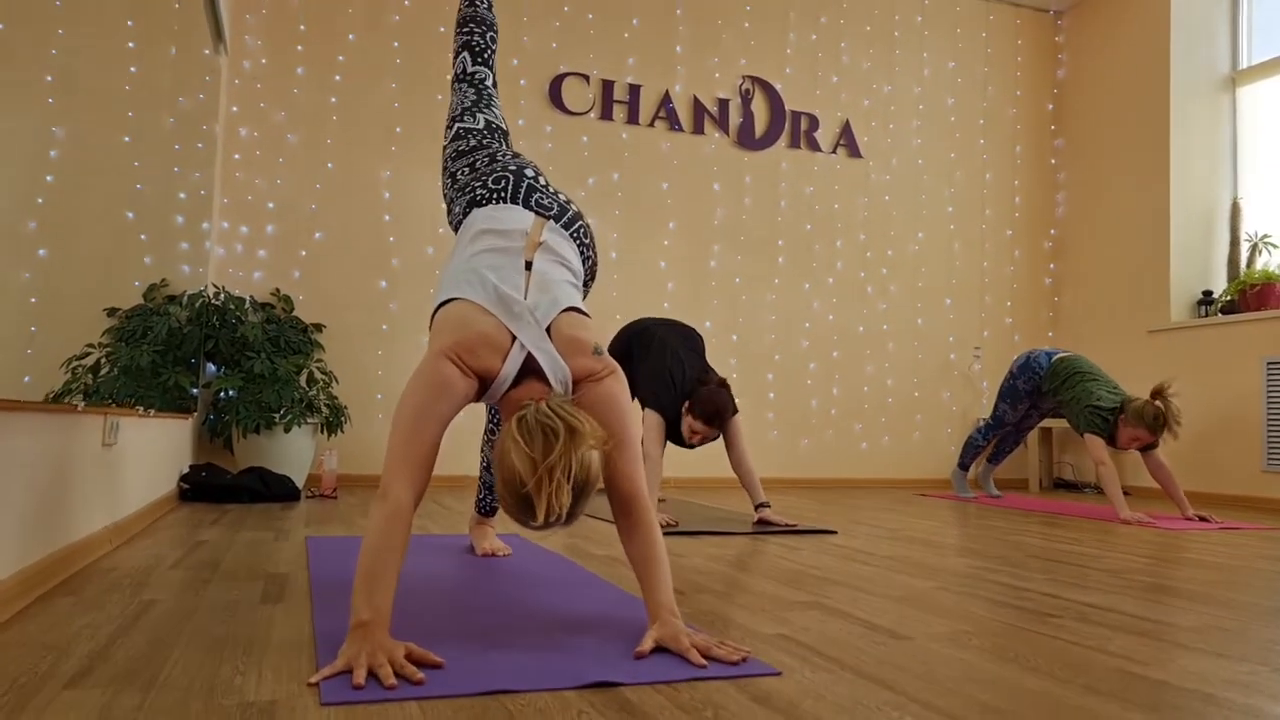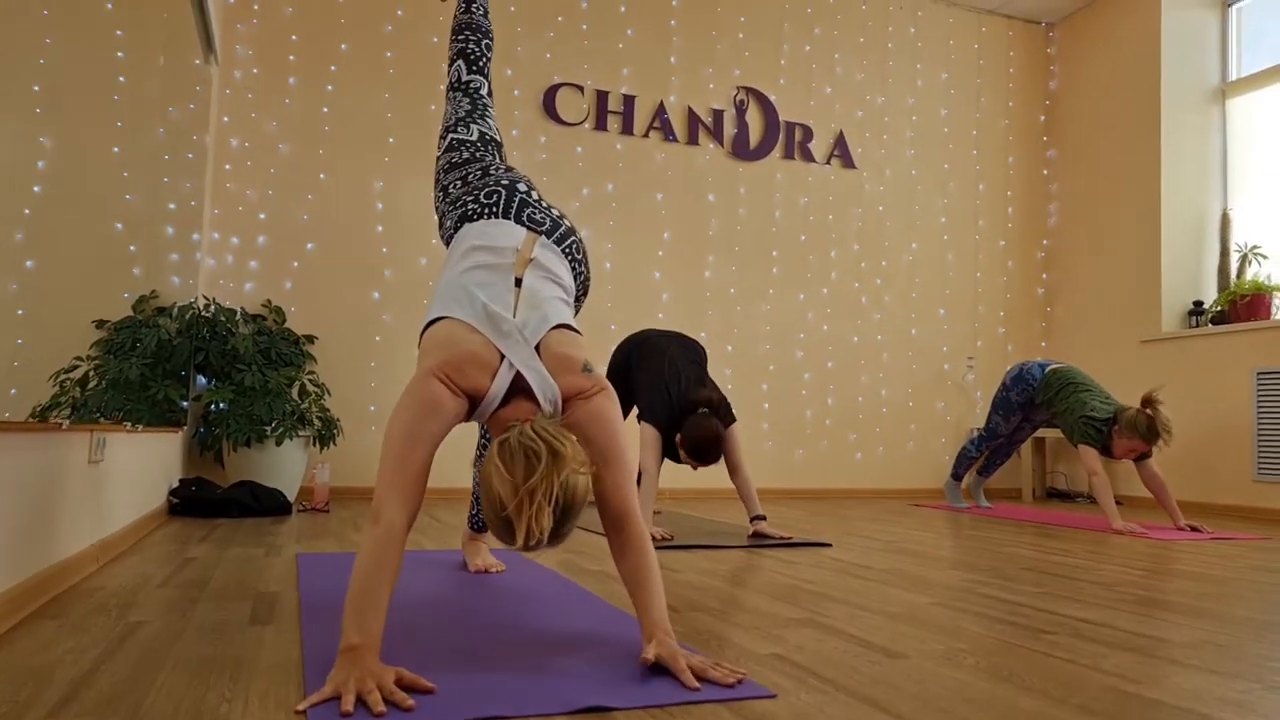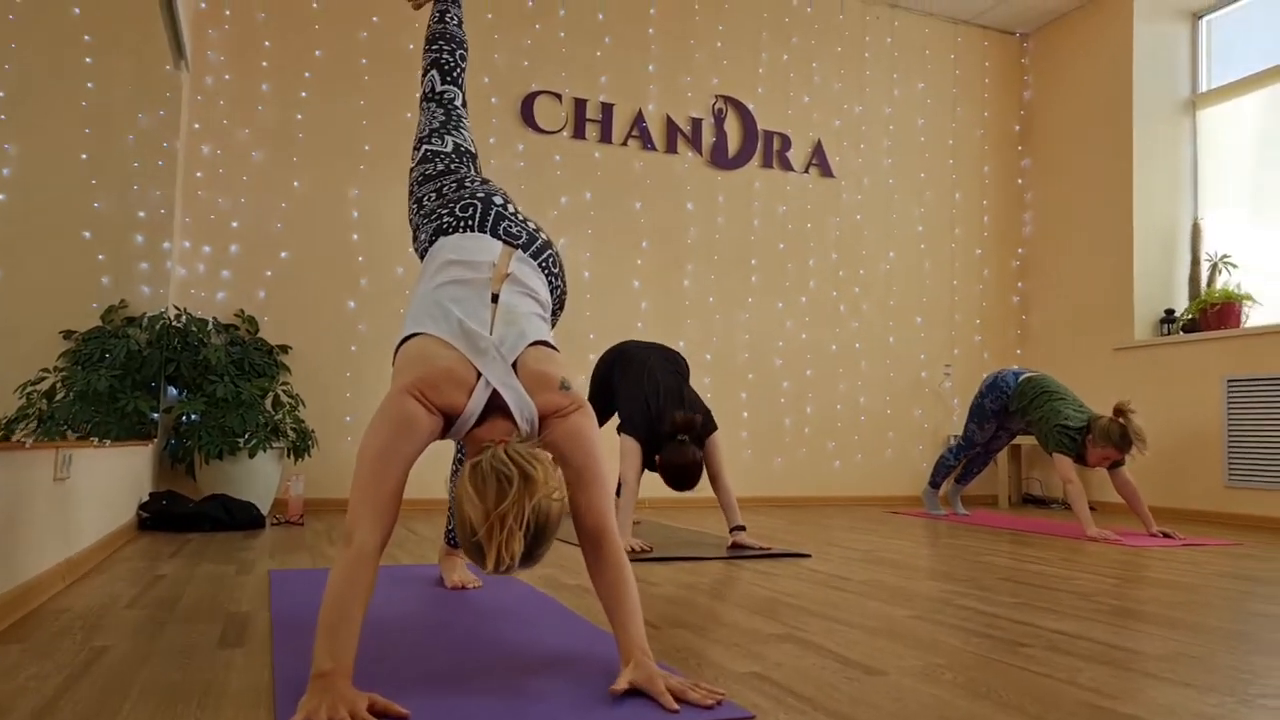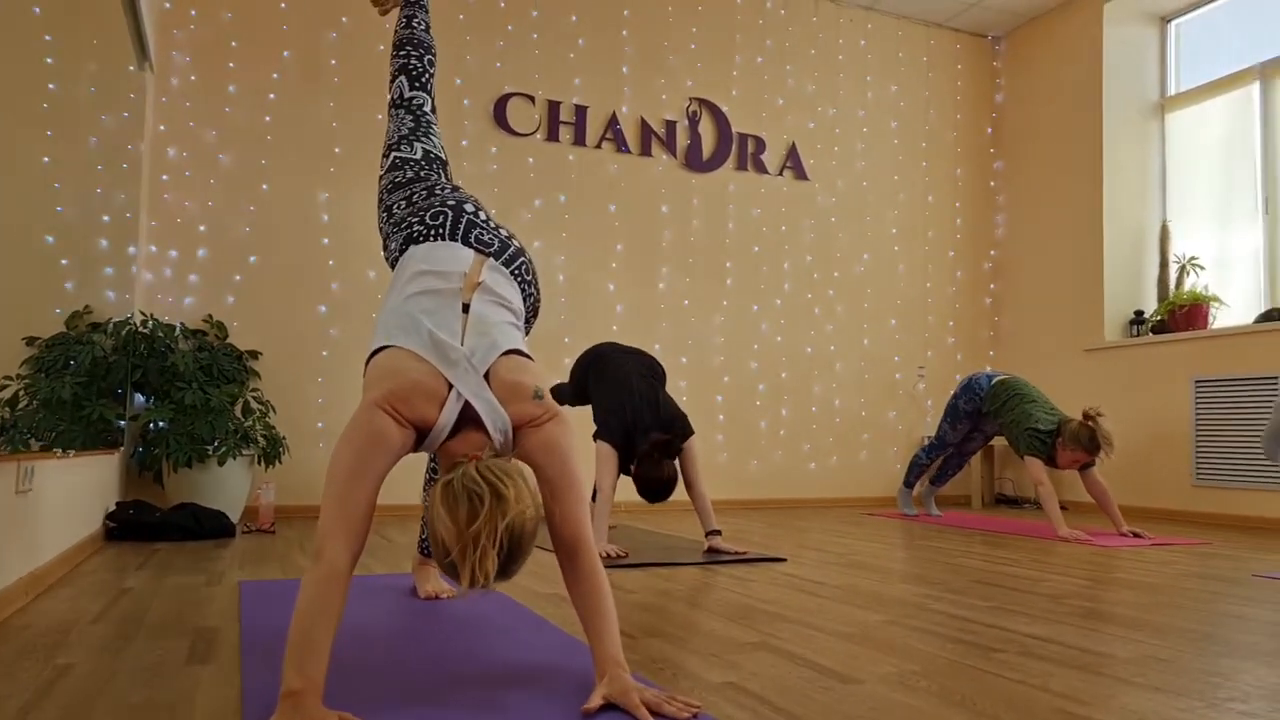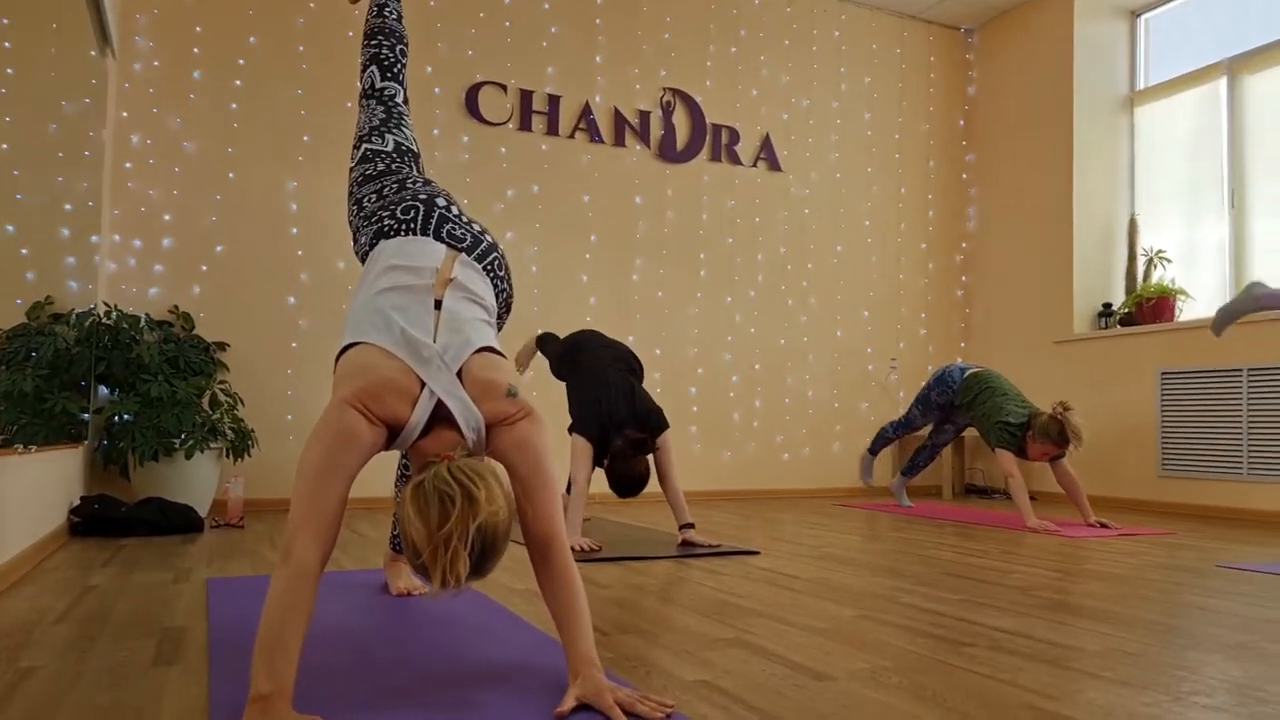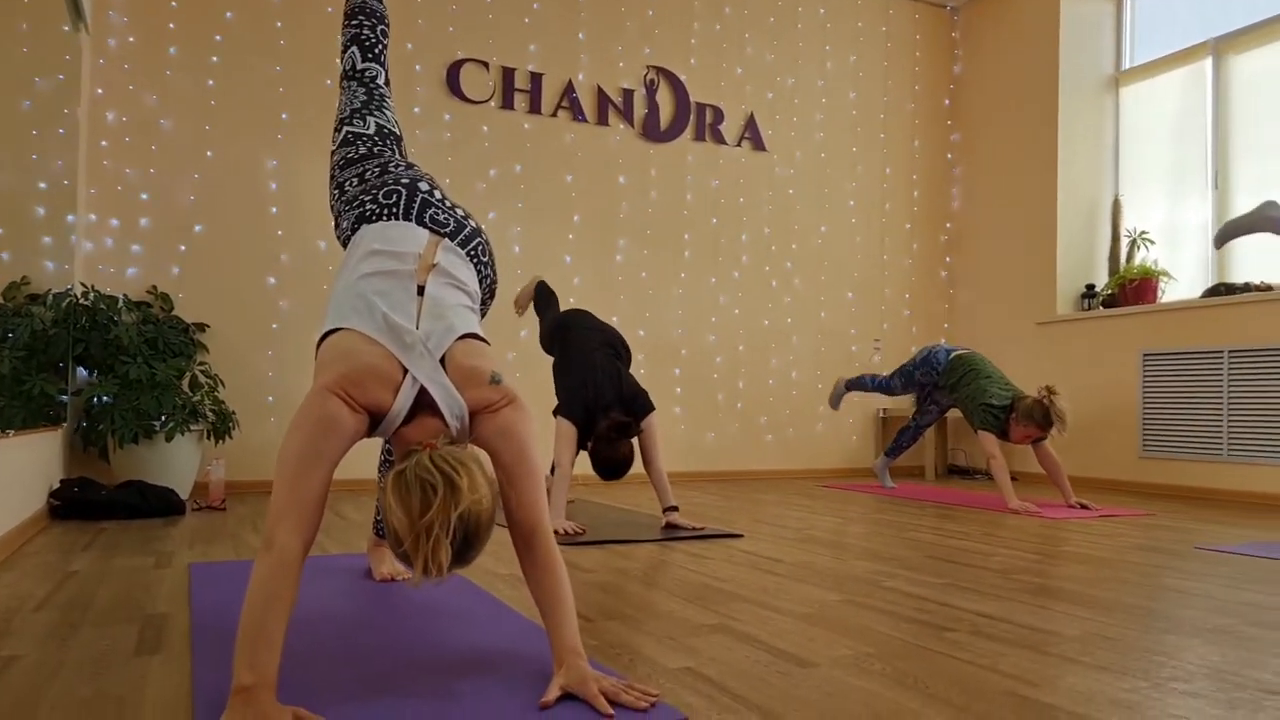
dt=0.2s
person 1, frame 1
left shoulder: (595, 372)
right shoulder: (459, 357)
left elbow: (632, 503)
right elbow: (396, 496)
left wrist: (667, 618)
right wrist: (366, 629)
left hip: (563, 233)
right hip: (490, 203)
right knee: (476, 81)
person 1, frame 2
left shoulder: (585, 390)
right shoulder: (448, 376)
left elbow: (624, 521)
right elbow: (388, 520)
left wrist: (661, 637)
right wrist: (355, 654)
left hip: (555, 249)
right hip: (482, 215)
right knee: (470, 95)
person 1, frame 3
left shoulder: (561, 404)
right shoulder: (423, 394)
left elbow: (602, 538)
right elbow: (361, 540)
left wrist: (641, 659)
left hip: (531, 264)
right hip: (458, 229)
right knee: (445, 98)
person 1, frame 4
left shoulder: (536, 415)
right shoulder: (393, 407)
left elbow: (577, 548)
right elbow: (331, 557)
left hip: (503, 270)
right hip: (429, 236)
right knee: (414, 106)
person 1, frame 5
left shoulder: (508, 412)
right shoulder: (365, 403)
left elbow: (550, 545)
right elbow: (300, 556)
left hip: (474, 264)
right hip: (399, 227)
right knee: (385, 99)
person 1, frame 6
left shoulder: (491, 398)
right shoulder: (347, 389)
left elbow: (535, 534)
right elbow: (282, 545)
left wrist: (573, 661)
left hip: (457, 249)
right hip: (382, 214)
right knee: (366, 81)
person 2, frame 1
left shoulder: (1139, 420)
right shoulder: (1098, 413)
left elbow: (1157, 466)
right elbow: (1103, 463)
left wrist: (1186, 509)
right wrist: (1123, 511)
left hip: (1062, 370)
right hip: (1035, 370)
left knee: (1020, 428)
right knee: (999, 423)
left ankle: (986, 473)
right ankle: (960, 474)
person 2, frame 2
left shoulder: (1132, 429)
right shoulder: (1092, 423)
left elbow: (1151, 475)
right elbow: (1096, 474)
left wrist: (1178, 519)
right wrist: (1116, 521)
left hip: (1050, 390)
right hip: (1028, 382)
left knee: (1012, 440)
right knee: (992, 435)
left ankle: (977, 485)
right ankle: (954, 484)
person 2, frame 3
left shoulder: (1106, 437)
right shoulder: (1066, 432)
left elbow: (1124, 483)
right elbow: (1070, 482)
left wrist: (1151, 525)
right wrist: (1090, 528)
left hip: (1026, 397)
right hip: (1004, 390)
left knee: (989, 449)
right knee: (970, 444)
left ankle: (954, 494)
right ankle: (931, 492)
person 2, frame 4
left shoulder: (1076, 439)
right shoulder: (1037, 434)
left elbow: (1095, 484)
right elbow: (1042, 484)
left wrist: (1121, 525)
right wrist: (1061, 529)
left hip: (999, 400)
right hip: (979, 392)
left knee: (964, 452)
right knee: (943, 444)
left ankle: (928, 494)
right ankle: (906, 491)
person 2, frame 5
left shoulder: (1046, 431)
right shoulder: (1007, 427)
left elbow: (1065, 475)
right elbow: (1012, 475)
left wrist: (1089, 516)
right wrist: (1030, 519)
left hip: (973, 391)
right hip: (953, 384)
left knee: (937, 443)
right knee: (910, 424)
left ankle: (900, 484)
right ankle: (870, 455)
person 2, frame 6
left shoulder: (1028, 413)
right shoulder: (990, 409)
left elbow: (1047, 456)
right elbow: (994, 457)
left wrist: (1070, 497)
right wrist: (1011, 501)
left hip: (956, 373)
right hip: (939, 365)
left knee: (920, 424)
right knee: (888, 386)
left ankle: (883, 465)
right ankle: (844, 386)
person 3, frame 1
left shoulder: (721, 402)
right shoulder: (664, 396)
left elbow: (739, 457)
right elbow: (653, 454)
left wrist: (763, 507)
right hip: (635, 340)
left knee: (656, 423)
person 3, frame 2
left shoulder: (719, 413)
right shoulder: (660, 409)
left elbow: (738, 470)
right elbow: (649, 469)
left wrist: (758, 519)
right wrist: (646, 523)
right hip: (636, 351)
left knee: (655, 440)
left ankle: (637, 494)
person 3, frame 3
left shoulder: (701, 423)
right shoulder: (640, 422)
left elbow: (719, 480)
right elbow: (629, 481)
left wrist: (738, 530)
right wrist: (624, 535)
right hip: (619, 362)
left knee: (637, 451)
right knee: (594, 419)
left ankle: (619, 505)
person 3, frame 4
left shoulder: (676, 426)
right shoulder: (616, 429)
left elbow: (695, 486)
right elbow: (605, 488)
left wrist: (714, 535)
right wrist: (599, 542)
right hip: (597, 363)
left knee: (610, 450)
right knee: (572, 398)
left ankle: (593, 510)
right ankle: (553, 396)
person 3, frame 5
left shoulder: (652, 420)
right shoulder: (591, 424)
left elbow: (668, 480)
right elbow: (580, 482)
left wrist: (687, 528)
right wrist: (573, 535)
left hip: (622, 358)
right hip: (577, 352)
left knee: (585, 441)
right knee: (552, 347)
left ankle: (567, 502)
right ankle: (536, 341)
person 3, frame 6
left shoulder: (638, 404)
right shoulder: (576, 408)
left elbow: (654, 463)
right elbow: (564, 464)
left wrist: (671, 510)
right wrist: (556, 517)
left hip: (609, 341)
right hip: (566, 331)
right knee: (549, 311)
left ankle: (551, 482)
right ankle: (535, 286)
